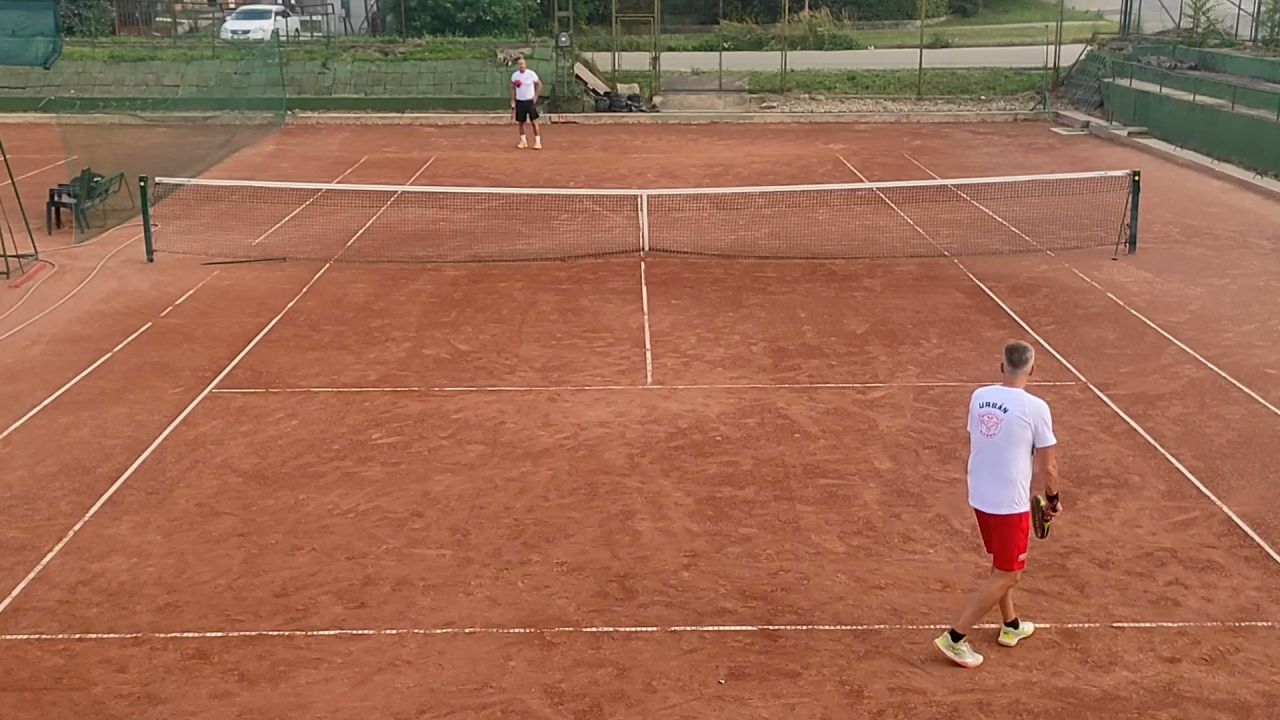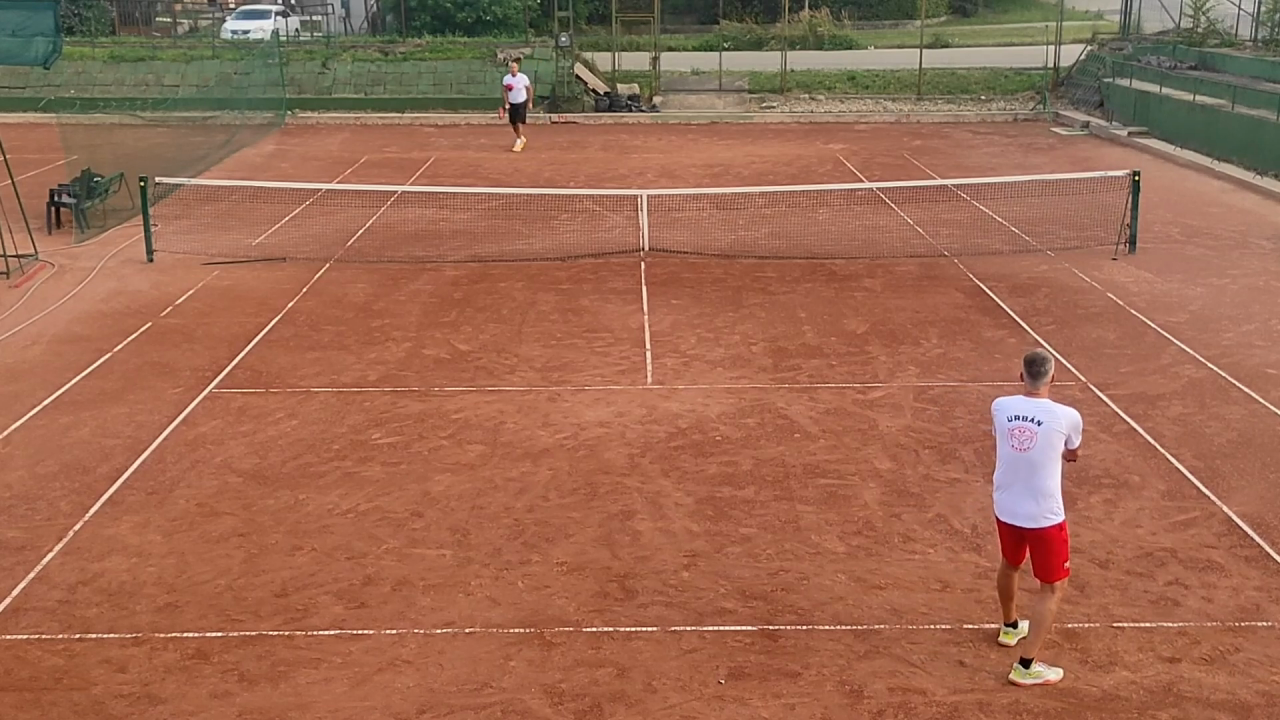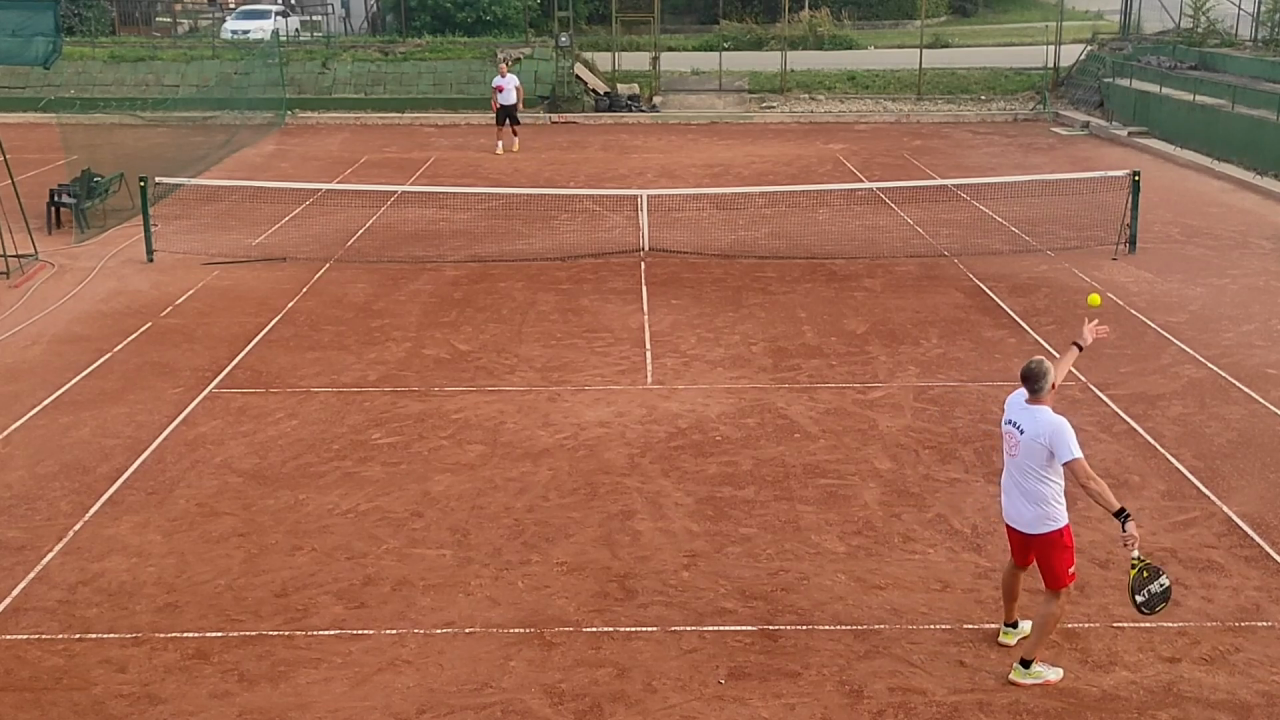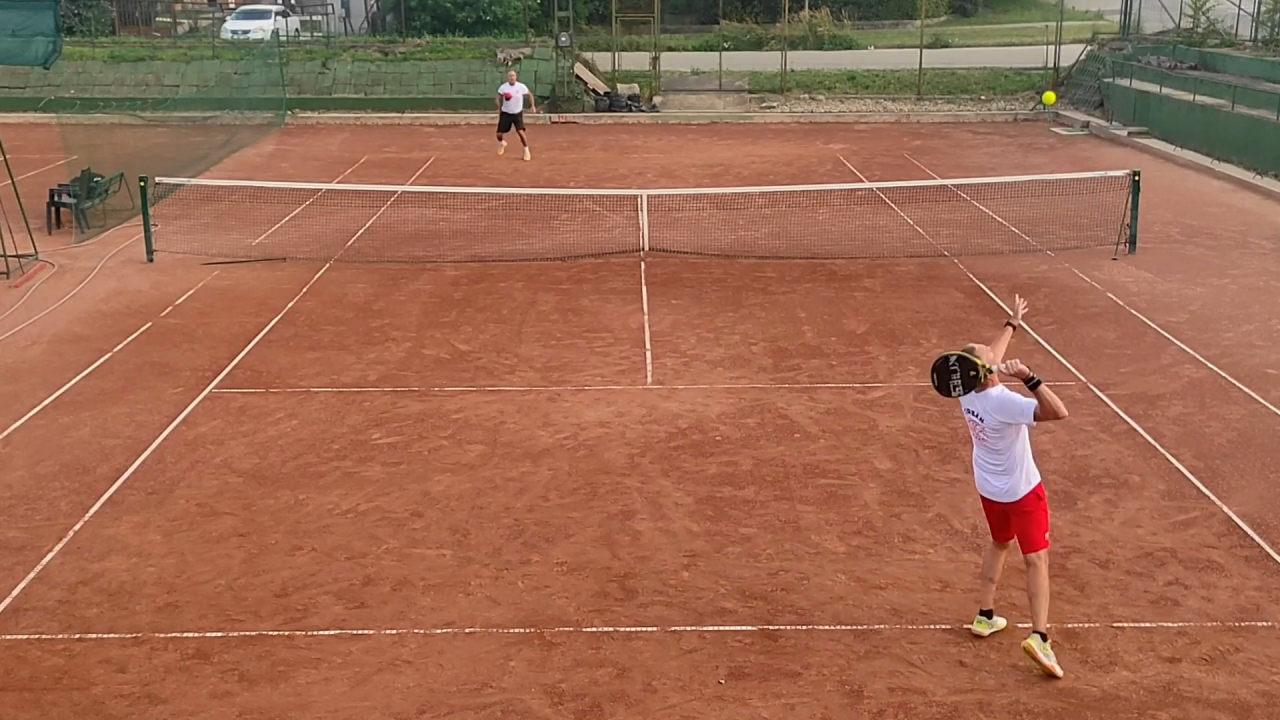
dt=0.7s
person 1, frame 1
left shoulder: (979, 397)
right shoulder: (1036, 408)
right elbow: (1047, 467)
right wrist: (1053, 499)
left hip: (979, 496)
right hip: (1009, 503)
left knee: (1003, 561)
right knee: (1006, 576)
left ankle: (1011, 625)
right ankle: (954, 636)
person 1, frame 2
left shoulder: (1000, 407)
right shoulder: (1067, 417)
left hip: (1006, 509)
right hip: (1045, 516)
left knee: (1010, 565)
right knee: (1053, 588)
left ankle: (1010, 627)
right ankle: (1026, 666)
person 1, frame 3
left shoulder: (1014, 402)
right shoulder: (1055, 425)
left elbow: (1046, 377)
right elbow: (1085, 478)
left wrist: (1079, 345)
right wrist: (1124, 517)
left hip: (1013, 516)
right hip: (1047, 523)
left knee: (1018, 565)
right knee: (1059, 593)
left ankle: (1010, 627)
right ankle: (1026, 665)
person 1, frame 4
left shoulder: (967, 393)
right shoulder: (1005, 402)
left elbow: (992, 355)
right elbow: (1058, 413)
left wrist: (1012, 323)
right wrist: (1029, 377)
left hip: (988, 488)
right hip: (1022, 490)
left knee: (999, 544)
right knee: (1036, 562)
left ankle: (985, 616)
right ankle: (1038, 637)
